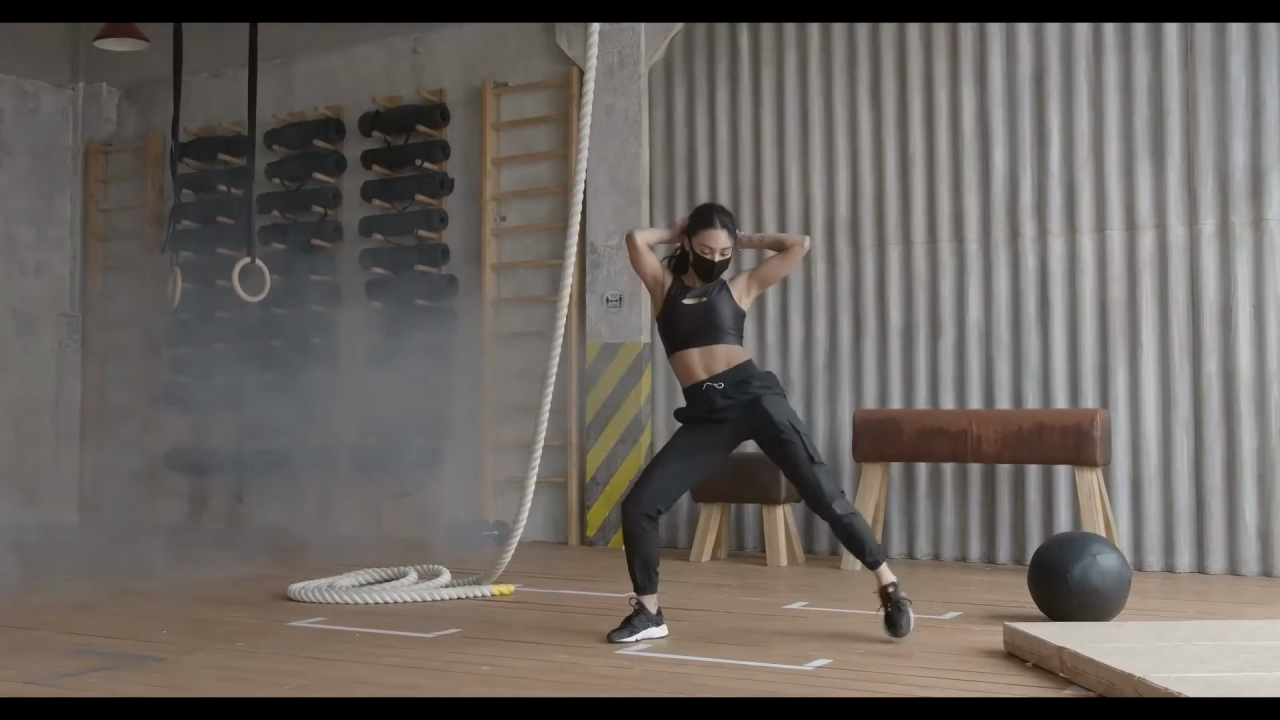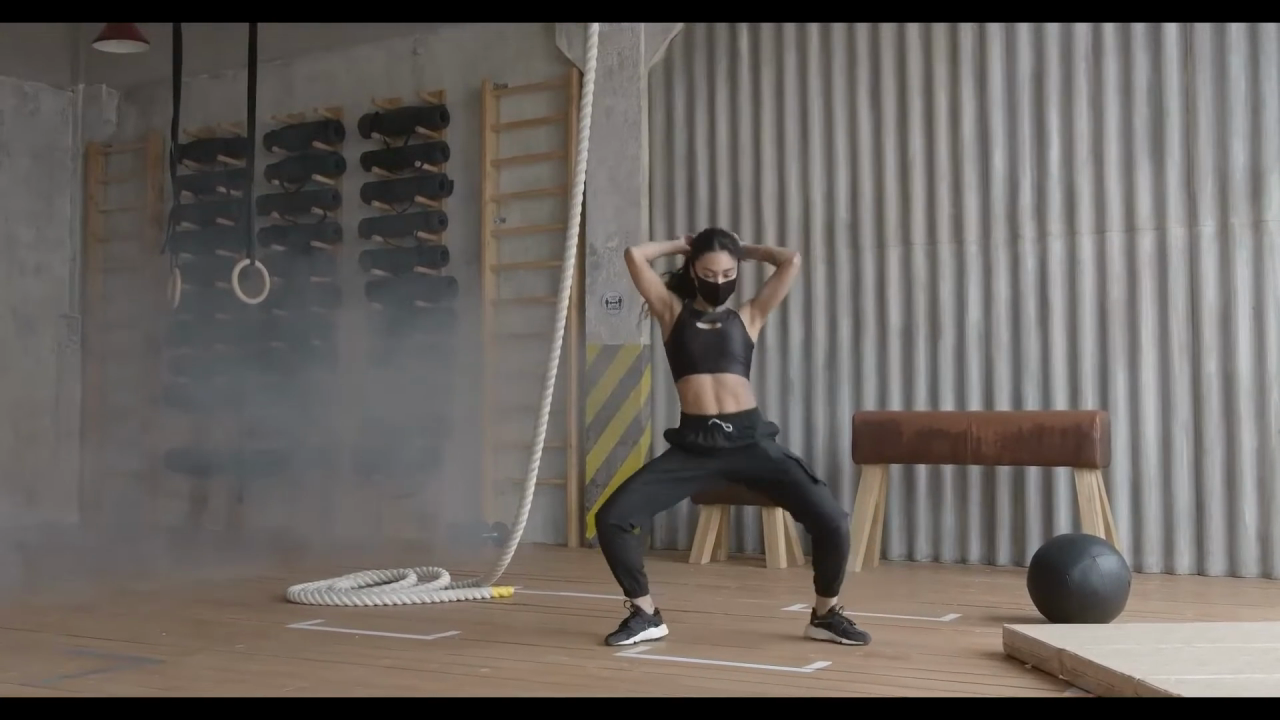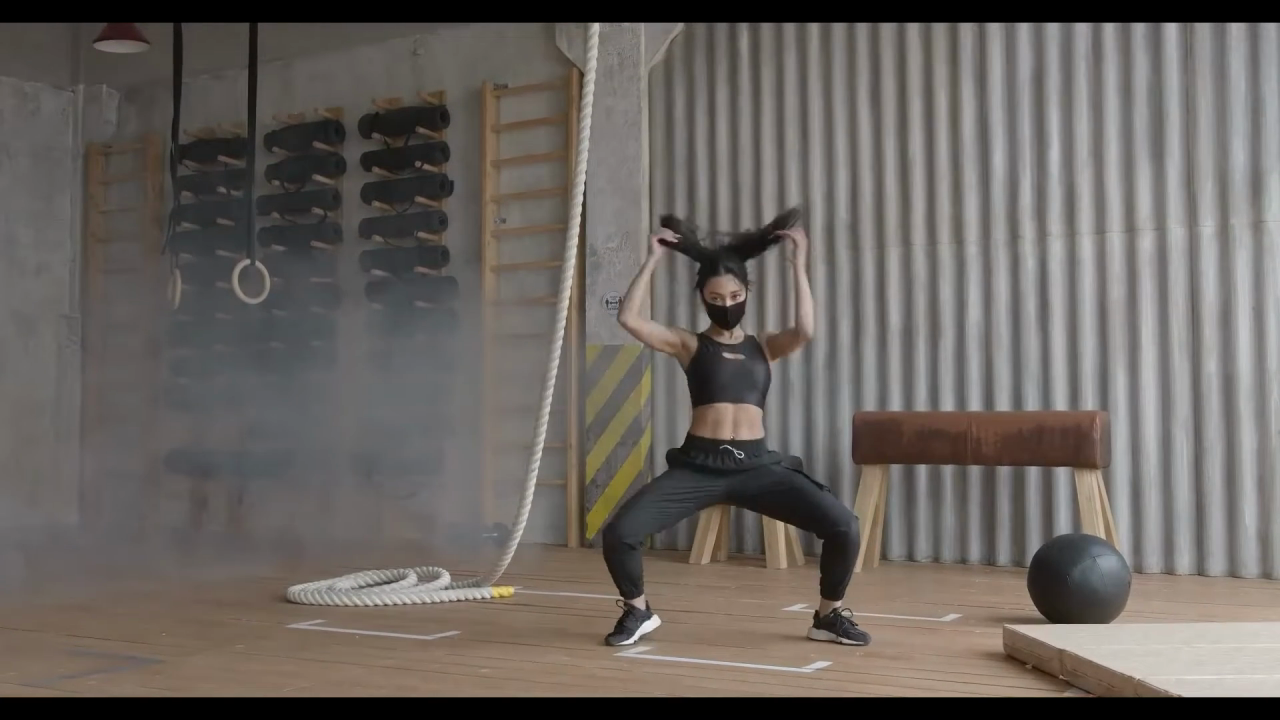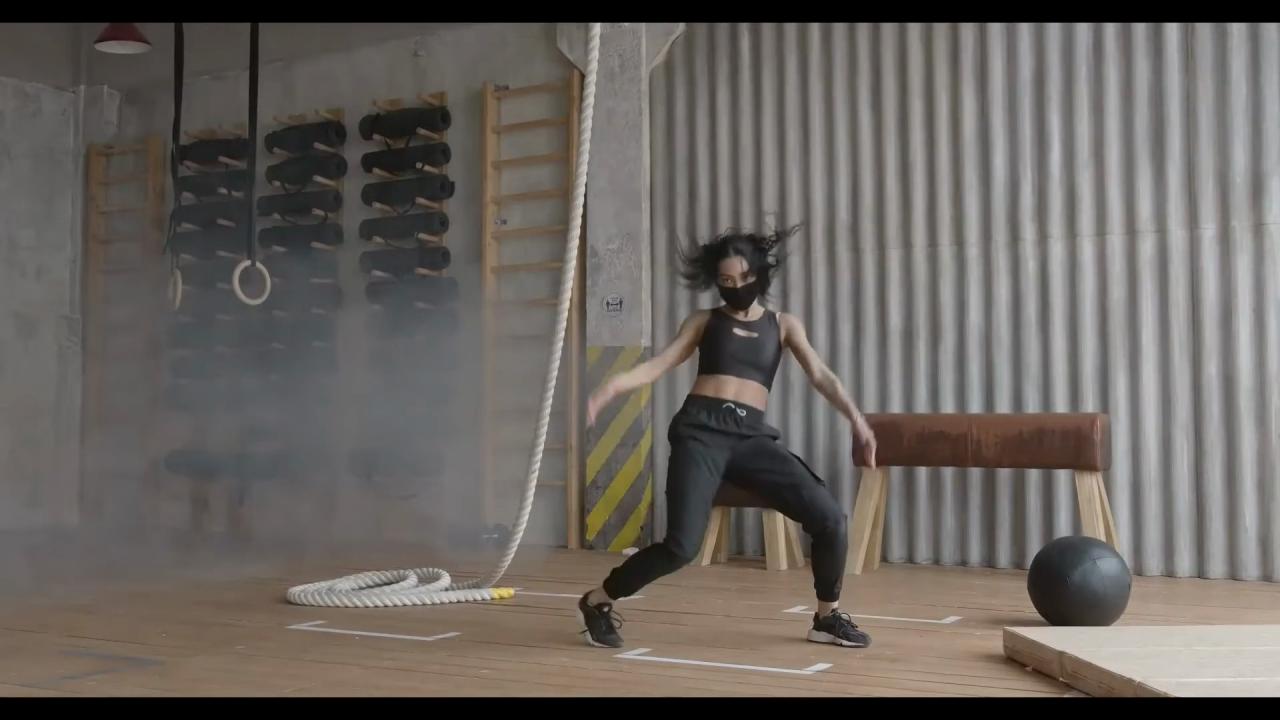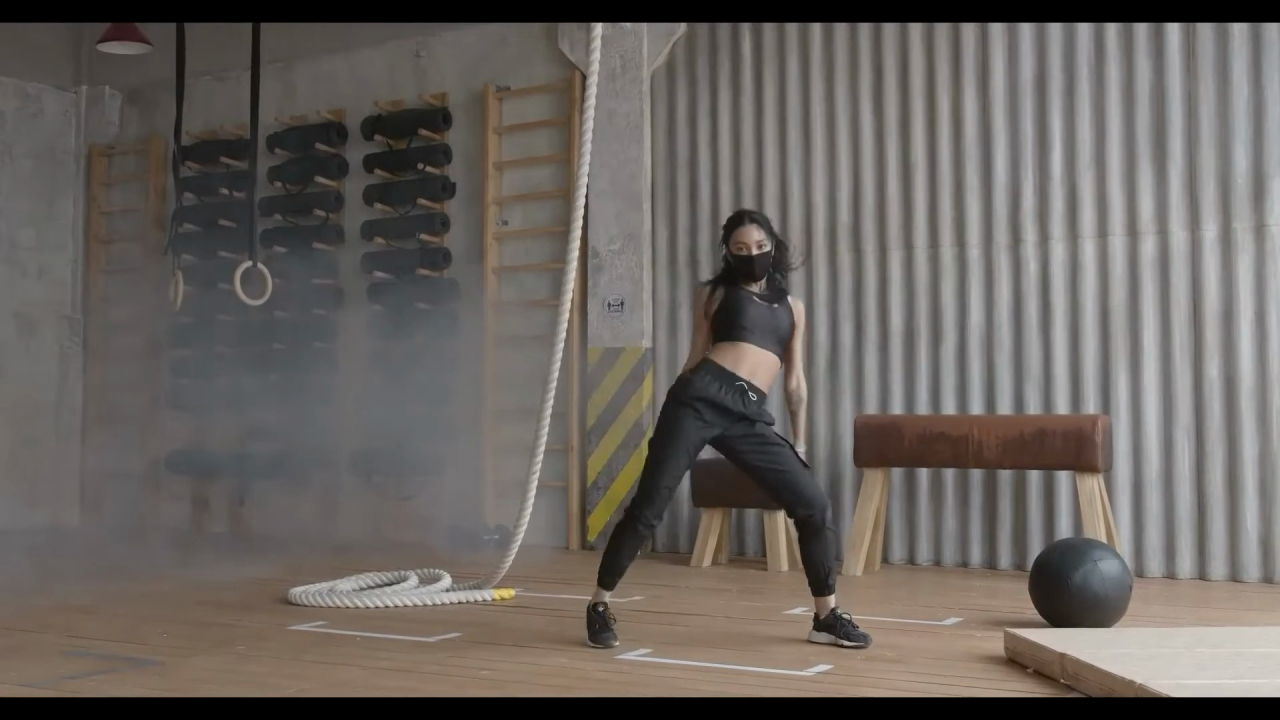
dt=0.3s
person 1, frame 1
left shoulder: (739, 288)
right shoulder: (664, 287)
left elbow: (800, 245)
right elbow: (636, 240)
left wrist: (748, 239)
right wrist: (679, 235)
left hip: (754, 397)
right hip: (705, 415)
left knee: (823, 493)
right knee: (637, 506)
left ankle: (889, 585)
right ankle: (647, 610)
person 1, frame 2
left shoulder: (748, 317)
right shoulder: (673, 310)
left elbow: (791, 261)
right elbow: (634, 255)
left wrist: (744, 249)
right wrist: (681, 245)
left hip: (748, 439)
right hip: (694, 446)
left knee: (831, 519)
right knee: (612, 518)
left ankle: (825, 611)
right ankle: (645, 614)
person 1, frame 3
left shoulder: (764, 345)
right shoulder: (689, 344)
left elbow: (806, 332)
right elbow: (629, 320)
left wrist: (798, 262)
right wrist: (651, 259)
left hip: (755, 466)
right hip: (699, 467)
left knee: (844, 527)
right knee: (619, 534)
left ankle: (828, 614)
right ankle: (637, 610)
person 1, frame 4
left shoulder: (783, 325)
right shoulder: (703, 321)
left elbow: (818, 374)
right elbow: (654, 367)
left wrist: (854, 416)
right wrist: (606, 391)
left hip: (753, 438)
right hip: (700, 433)
left knee: (830, 520)
right knee: (681, 546)
left ankle: (827, 616)
right ankle: (598, 603)
person 1, frame 5
left shoulder: (792, 306)
right shoulder: (715, 294)
left elbow: (795, 379)
left wrist: (798, 443)
right wrist: (673, 418)
left hip: (749, 417)
right hip: (701, 400)
left knee: (814, 507)
right knee: (648, 507)
left ankle: (827, 616)
right ankle: (600, 605)
